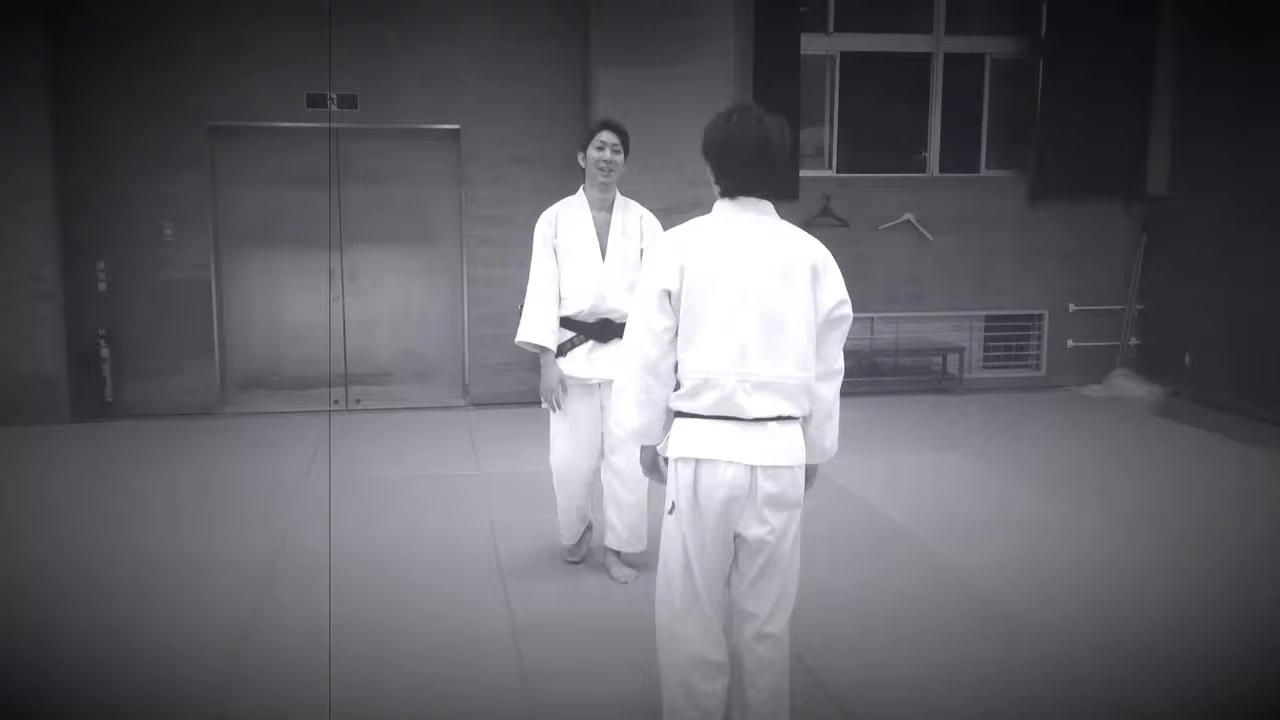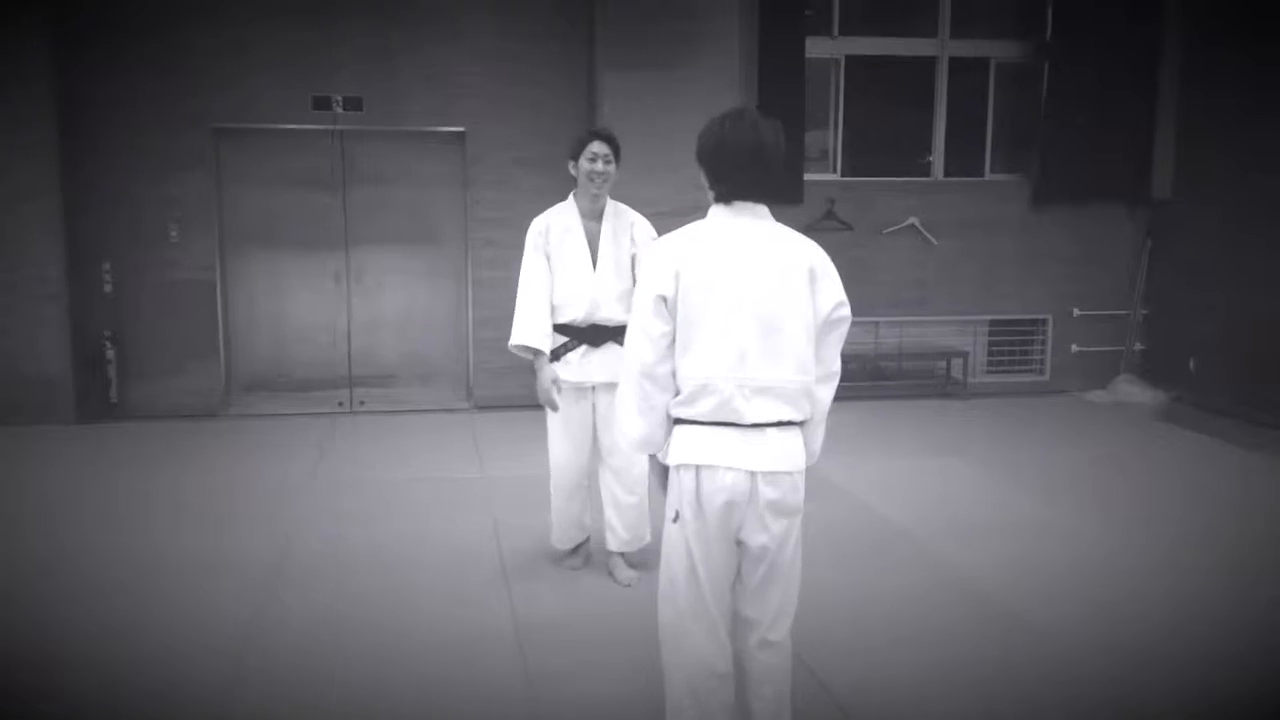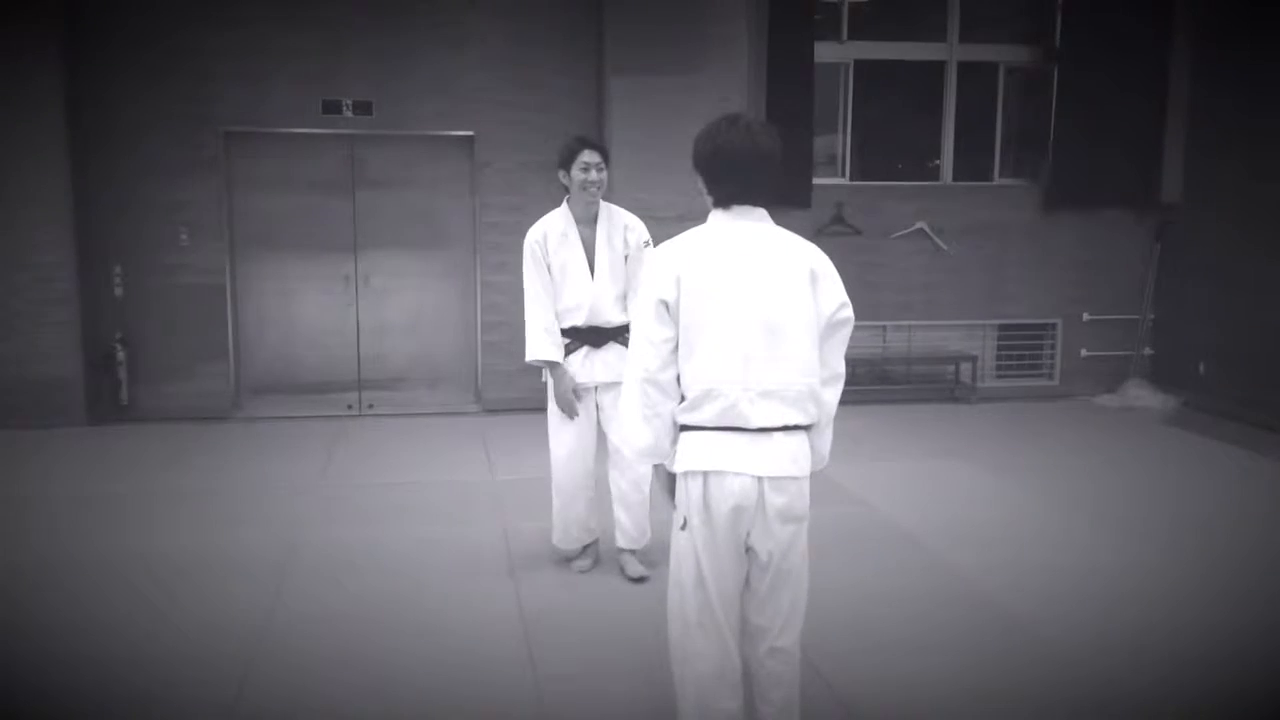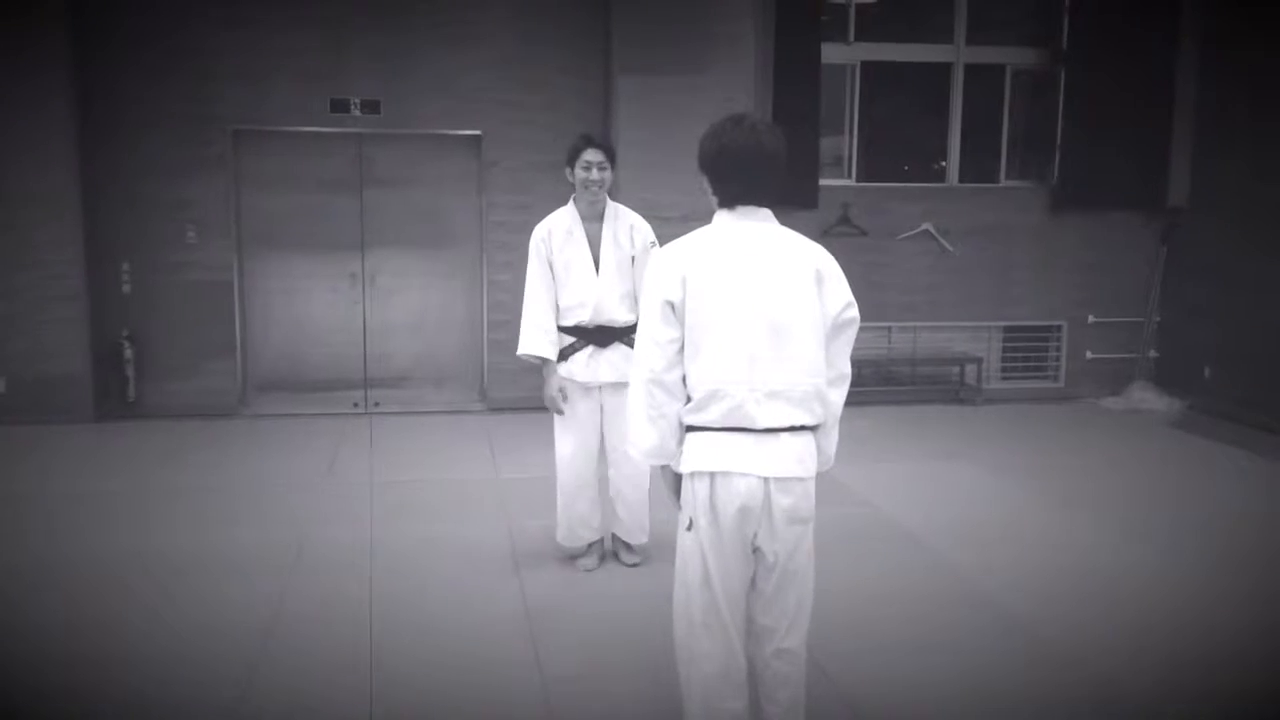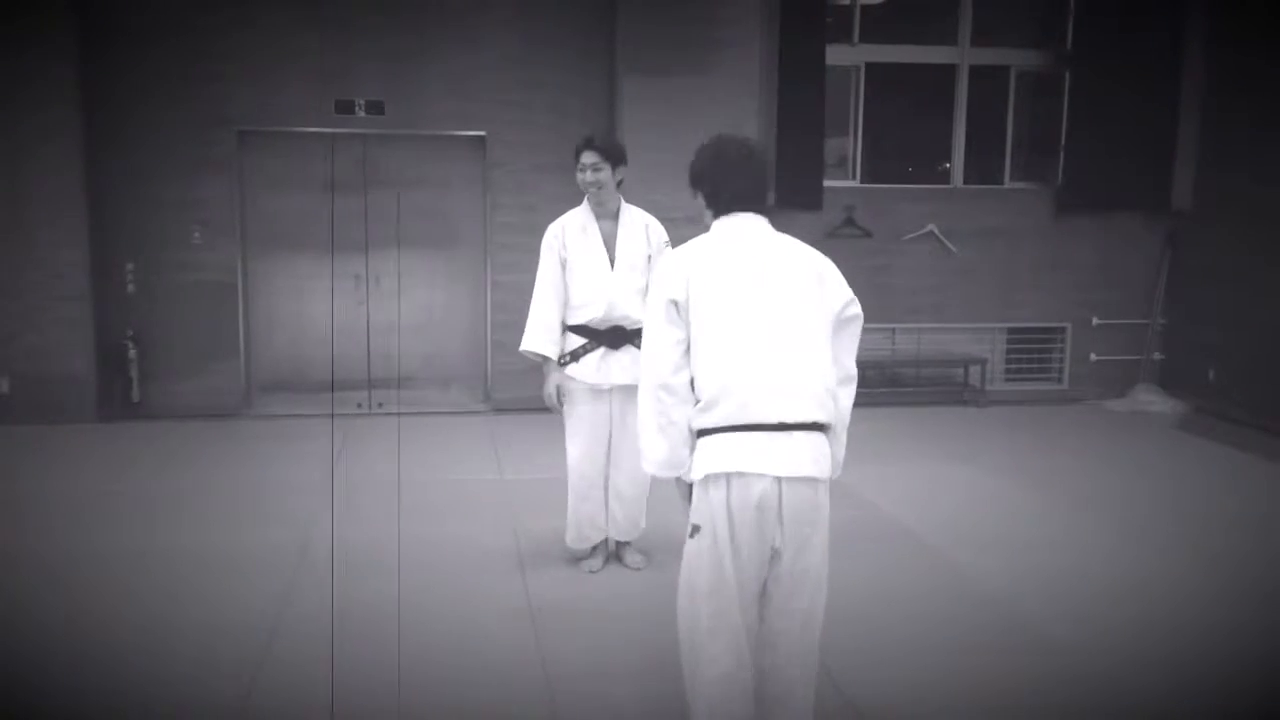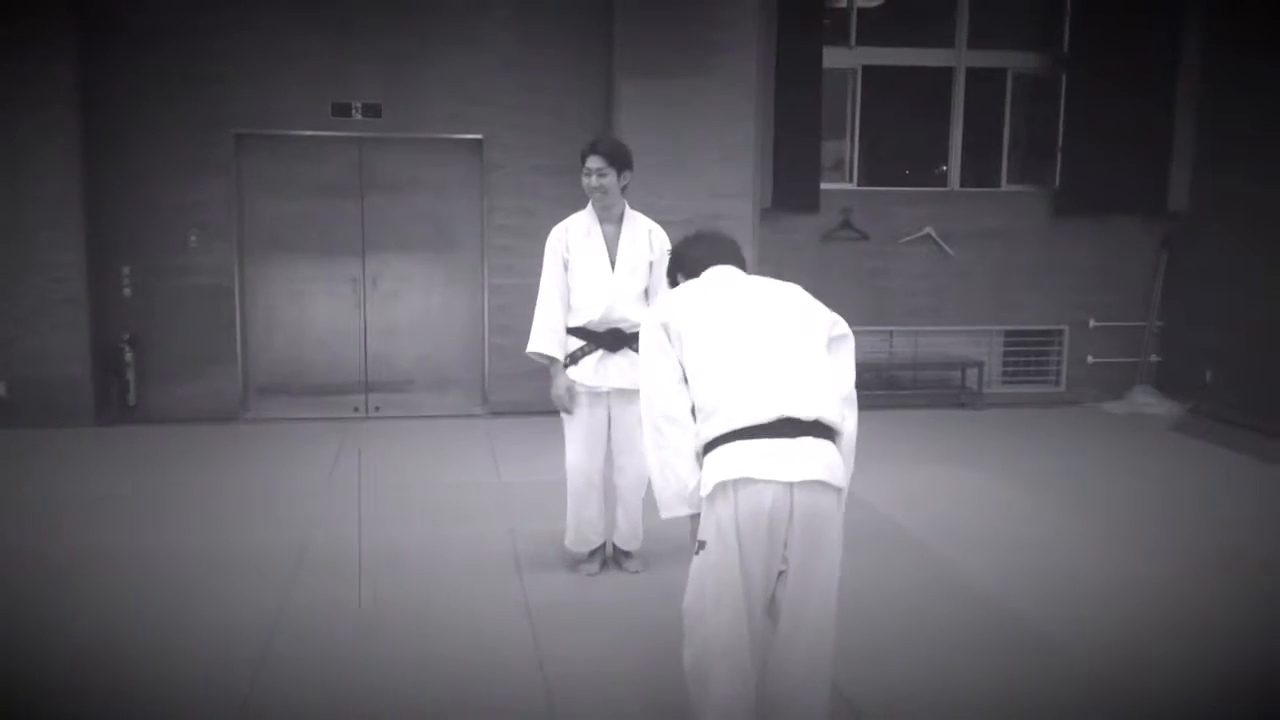
dt=0.3s
person 1, frame 1
left shoulder: (679, 246)
right shoulder: (811, 254)
left elbow: (649, 354)
right elbow: (826, 364)
left wrist: (648, 436)
right wrist: (816, 450)
left hip: (702, 449)
right hip: (780, 451)
left knee: (691, 614)
right knee: (766, 613)
person 1, frame 2
left shoulder: (674, 252)
right shoulder: (808, 257)
left elbow: (649, 363)
right elbow: (824, 367)
left wrist: (659, 444)
left hip: (703, 455)
right hip: (779, 457)
left knee: (695, 619)
right knee: (769, 618)
person 1, frame 3
left shoulder: (674, 258)
right shoulder: (809, 260)
left elbow: (653, 370)
right elbow: (829, 370)
left wrist: (666, 454)
left hip: (710, 460)
right hip: (785, 461)
left knee: (705, 625)
right knee: (778, 623)
person 1, frame 4
left shoulder: (679, 259)
right shoulder: (815, 260)
left elbow: (658, 371)
right elbow: (835, 371)
left wrist: (669, 456)
left hip: (716, 462)
right hip: (791, 462)
left knee: (710, 626)
right knee: (783, 625)
person 1, frame 5
left shoulder: (682, 266)
right shoulder: (816, 264)
left elbow: (666, 380)
right elbow: (842, 375)
left wrist: (681, 467)
left hip: (730, 459)
right hip: (807, 459)
left knee: (716, 627)
right knee: (795, 623)
person 1, frame 6
left shoulder: (672, 306)
right shoulder: (797, 297)
left elbow: (667, 415)
right elbow: (843, 396)
left wrist: (688, 504)
right wrist: (835, 487)
left hip: (740, 468)
right hip: (820, 466)
left knee: (720, 634)
right knee: (804, 634)
person 2, frame 1
left shoulder: (643, 222)
right shoulder: (554, 219)
right elbow: (543, 291)
right wrist: (547, 361)
left hip: (627, 352)
right hip: (572, 350)
left knee: (626, 458)
right knee: (571, 460)
left ankle: (617, 549)
right ankle: (578, 530)
person 2, frame 2
left shoulder: (635, 226)
right shoulder: (545, 226)
right elbow: (534, 296)
right wrist: (541, 364)
left hip: (620, 355)
right hip: (568, 356)
left knee: (626, 460)
right knee: (568, 462)
left ankle: (619, 550)
right ankle: (575, 540)
person 2, frame 3
left shoulder: (629, 228)
right shoulder: (542, 234)
right elbow: (540, 308)
right wrist: (558, 372)
left hip: (621, 355)
right hip: (569, 359)
left knee: (631, 456)
right knee: (569, 462)
left ankle: (629, 548)
right ankle: (584, 542)
person 2, frame 4
left shoulder: (635, 228)
right shoulder: (547, 232)
right elbow: (540, 304)
right wrist: (549, 371)
left hip: (625, 355)
right hip: (573, 358)
left knee: (630, 457)
right knee: (574, 461)
left ankle: (626, 537)
right ankle: (589, 540)
person 2, frame 5
left shoulder: (649, 229)
right shoulder: (562, 231)
right elbow: (548, 299)
right wrist: (549, 368)
left hip: (636, 358)
right hip: (582, 359)
left knee: (632, 460)
right knee: (586, 460)
left ankle: (624, 539)
right ankle: (593, 541)
person 2, frame 6
left shoulder: (652, 236)
right shoulder: (565, 234)
right elbow: (552, 302)
right wrist: (557, 370)
left hip: (634, 362)
right hip: (583, 361)
left knee: (633, 465)
right knee: (583, 465)
left ankle: (625, 545)
right ankle: (591, 545)
